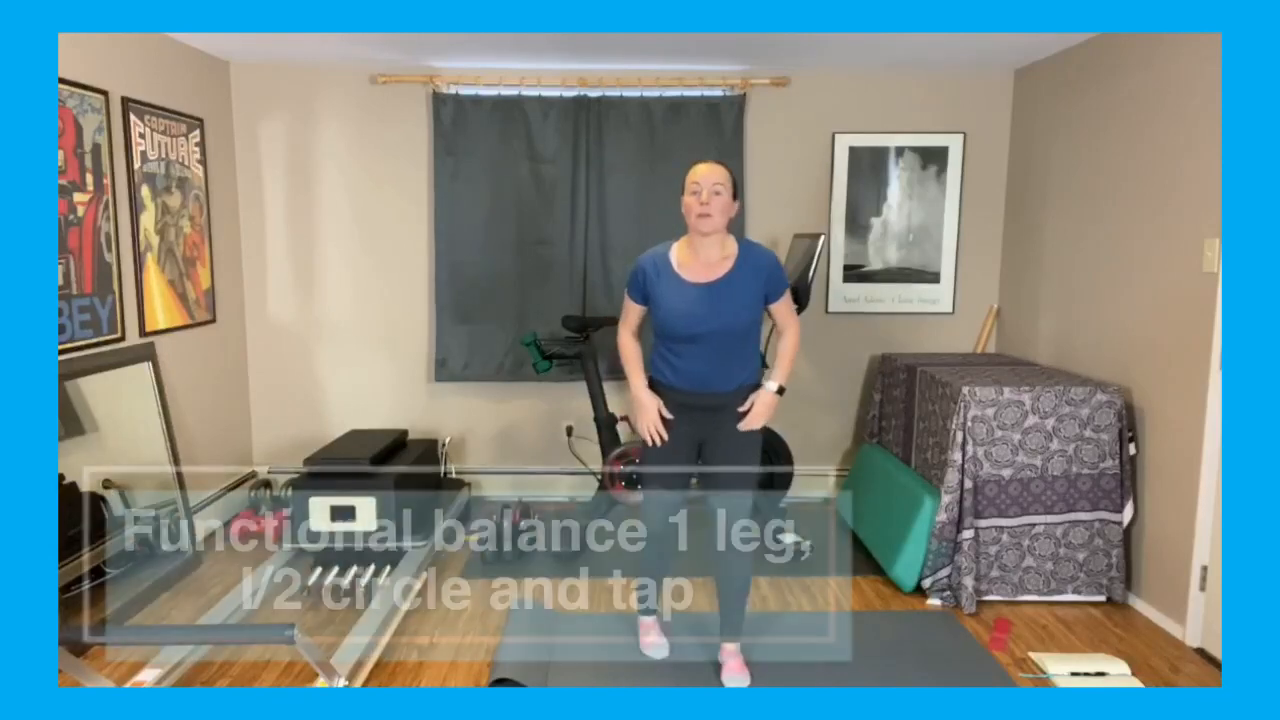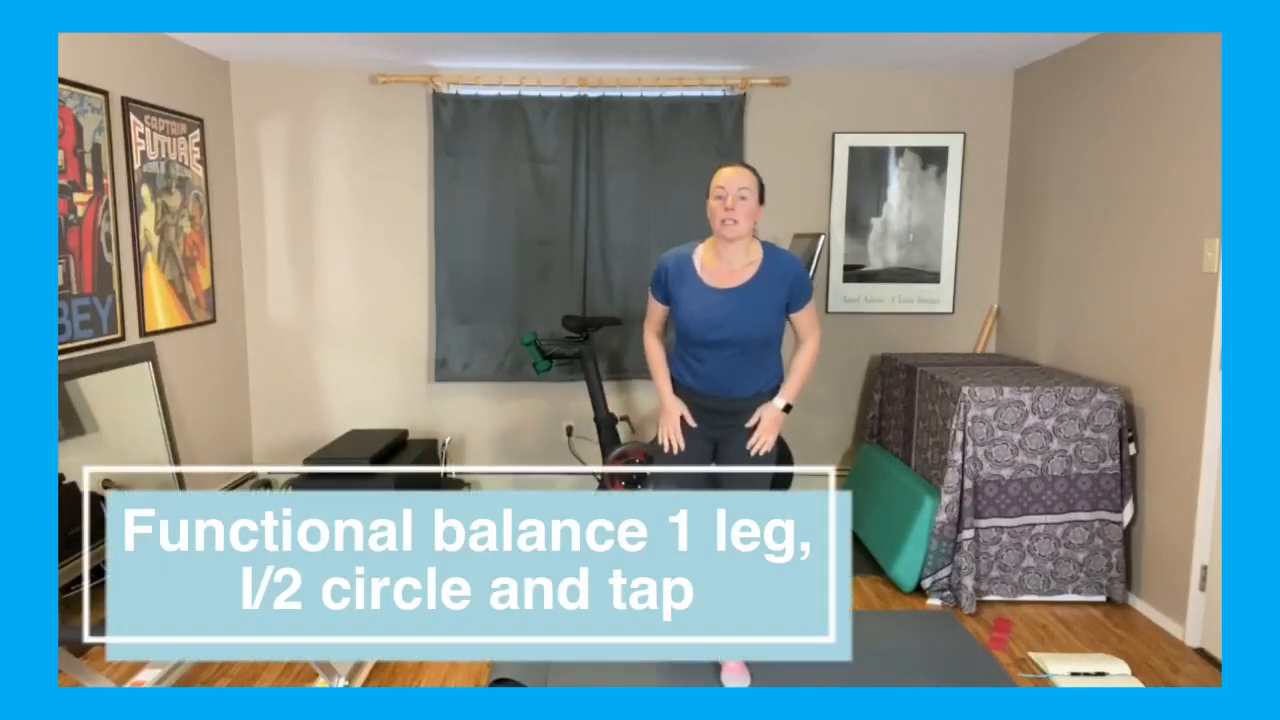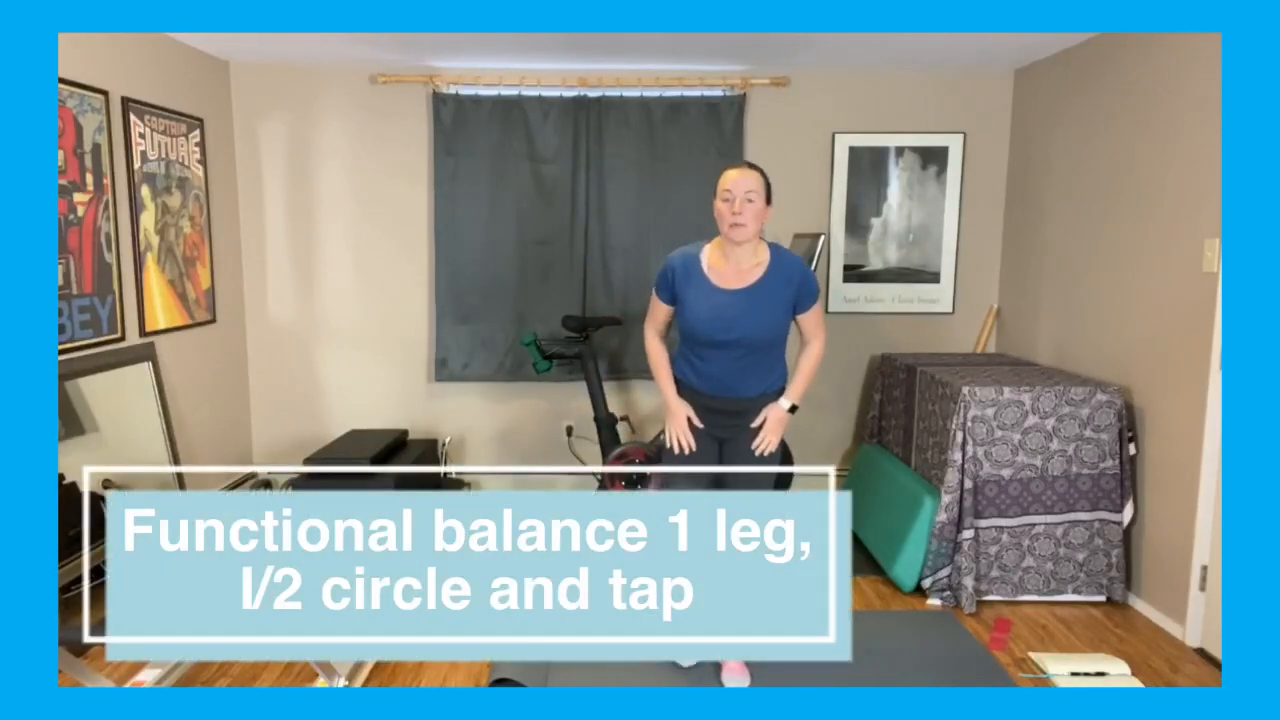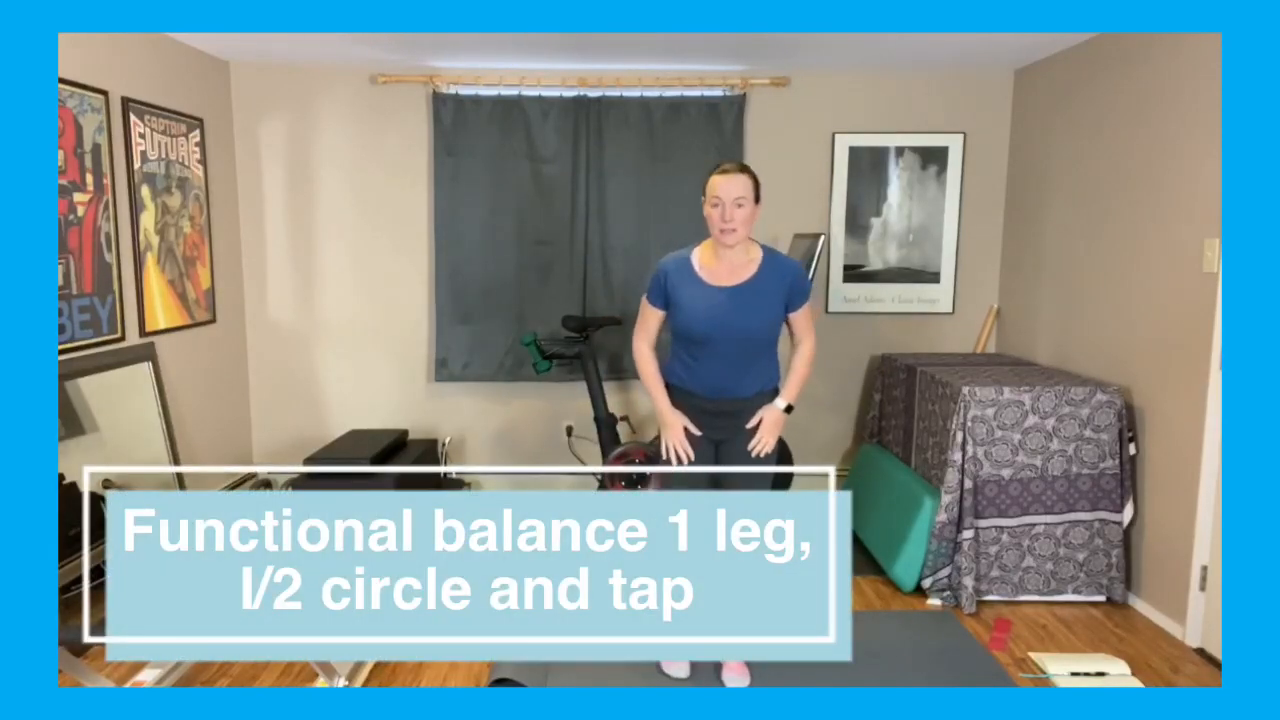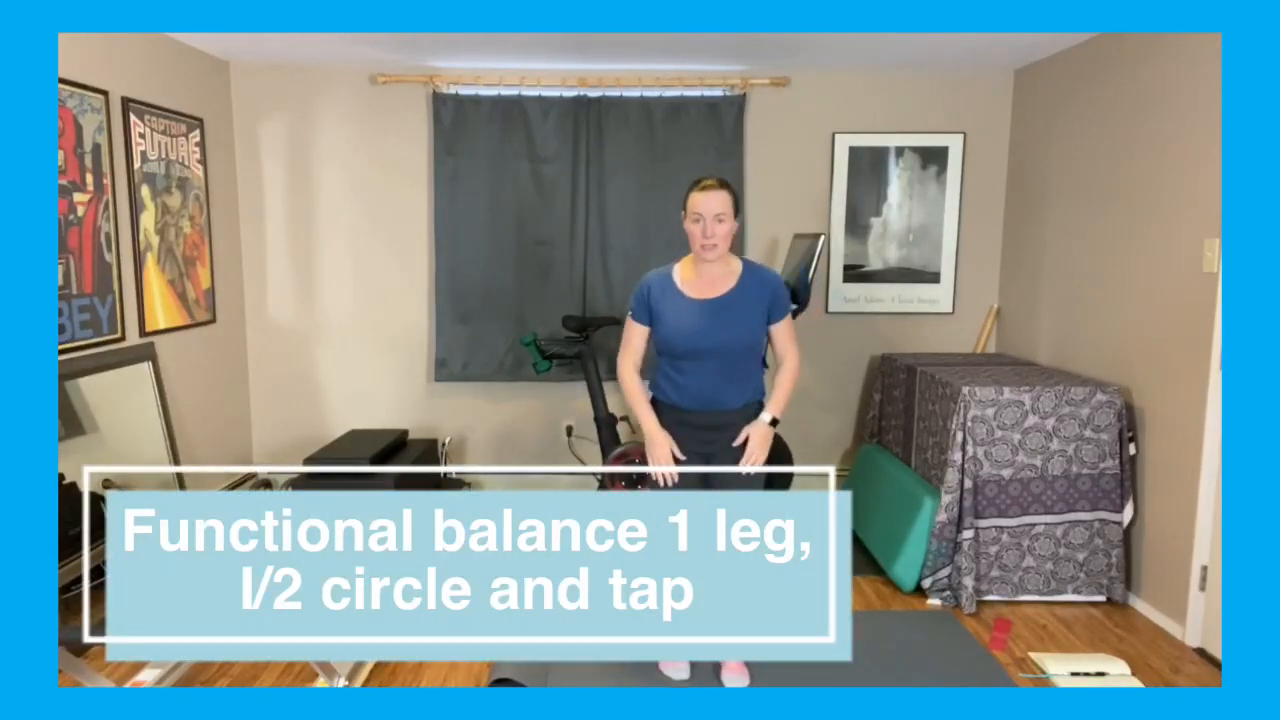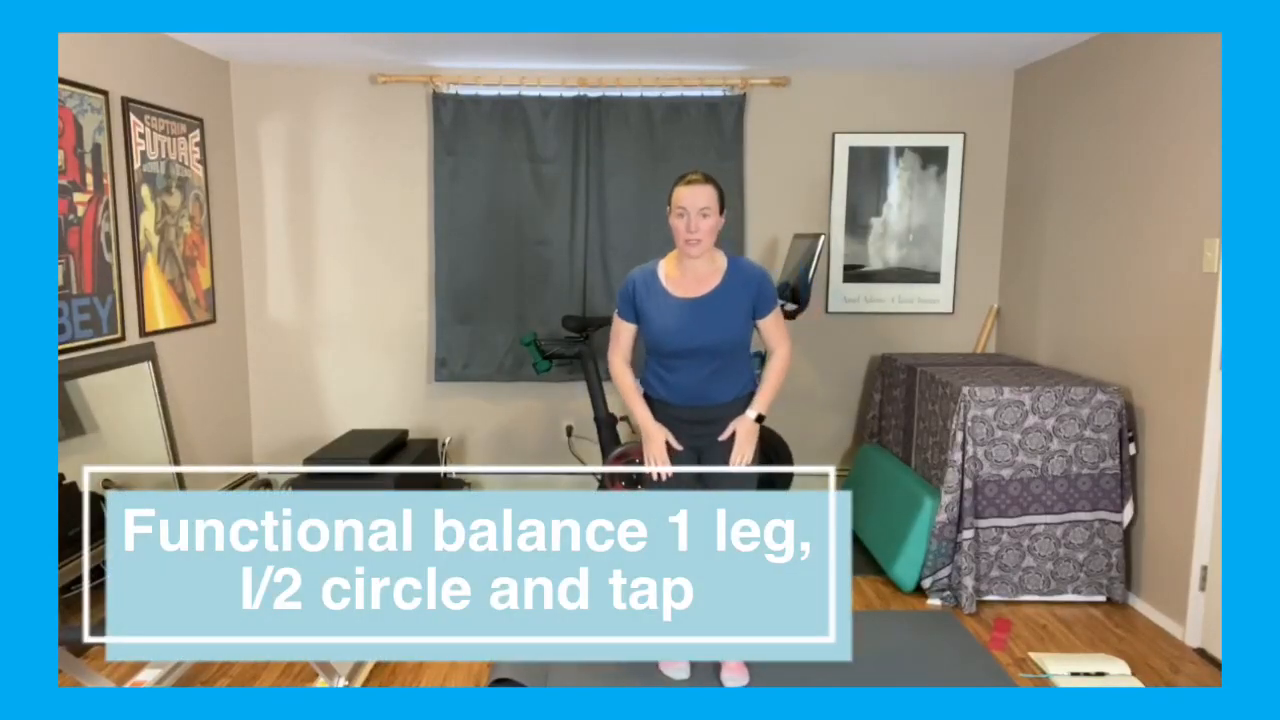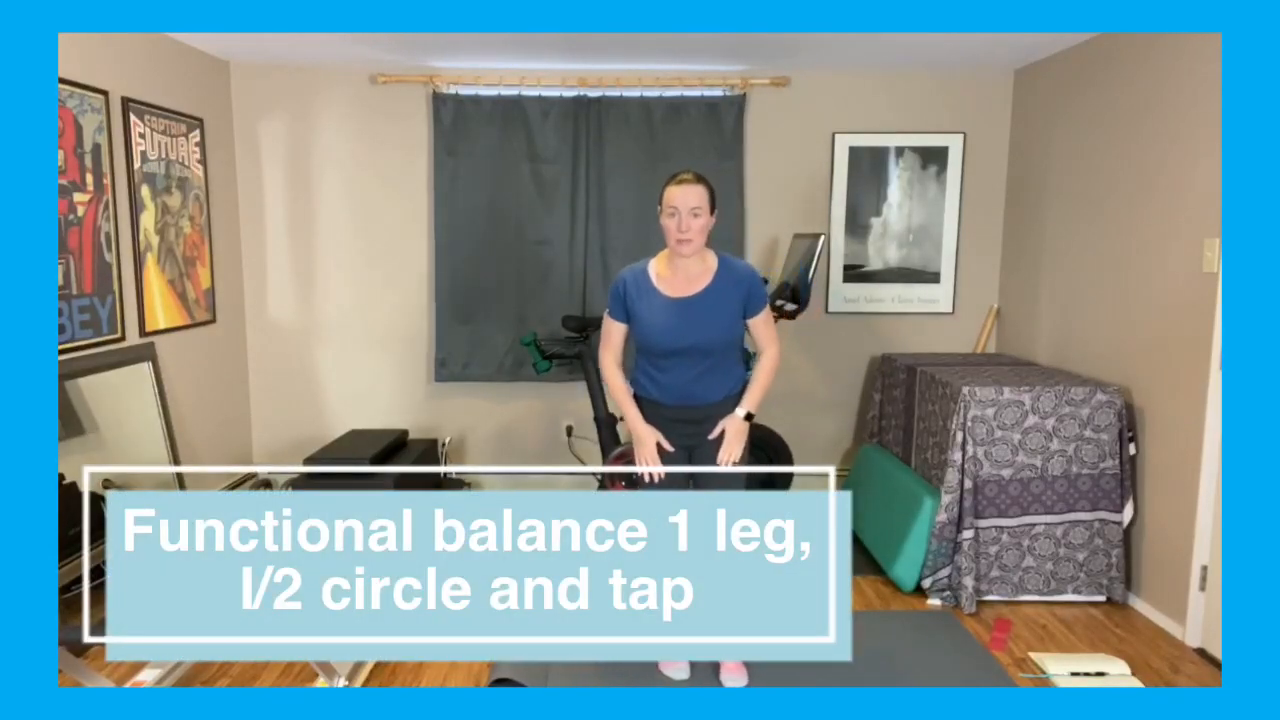
dt=0.3s
person 1, frame 1
left shoulder: (761, 264)
right shoulder: (651, 267)
left elbow: (789, 327)
right elbow: (627, 332)
left wrist: (774, 387)
right wrist: (639, 392)
left hip: (734, 414)
right hip: (670, 411)
left knee: (733, 530)
right knee: (660, 519)
left ankle: (731, 644)
right ankle: (649, 613)
person 1, frame 2
left shoulder: (785, 270)
right shoulder: (674, 266)
left elbow: (809, 339)
right elbow: (652, 332)
left wrist: (782, 405)
right wrist: (667, 398)
left hip: (752, 416)
right hip: (689, 410)
person 1, frame 3
left shoulder: (792, 272)
right shoulder: (681, 266)
left elbow: (815, 340)
right elbow: (653, 332)
left wrist: (787, 405)
right wrist: (671, 400)
left hip: (756, 417)
right hip: (693, 412)
person 1, frame 4
left shoulder: (785, 272)
right shoulder: (672, 270)
left elbow: (805, 342)
right elbow: (643, 344)
left wrist: (783, 405)
right wrist: (664, 410)
left hip: (751, 419)
right hip: (688, 416)
person 1, frame 5
left shoulder: (765, 285)
right shoulder: (655, 287)
left elbow: (789, 359)
right elbow: (628, 365)
left wrist: (768, 420)
right wrist: (651, 431)
left hip: (739, 431)
right hip: (674, 430)
person 1, frame 6
left shoulder: (750, 279)
right shoulder: (640, 284)
left elbow: (780, 351)
right elbow: (619, 359)
left wrist: (753, 417)
right wrist: (647, 424)
left hip: (730, 424)
right hip: (667, 425)
person 1, frame 7
left shoulder: (740, 278)
right shoulder: (631, 283)
left elbow: (769, 350)
right elbow: (609, 359)
left wrist: (743, 415)
right wrist: (637, 425)
left hip: (720, 424)
right hip: (658, 425)
